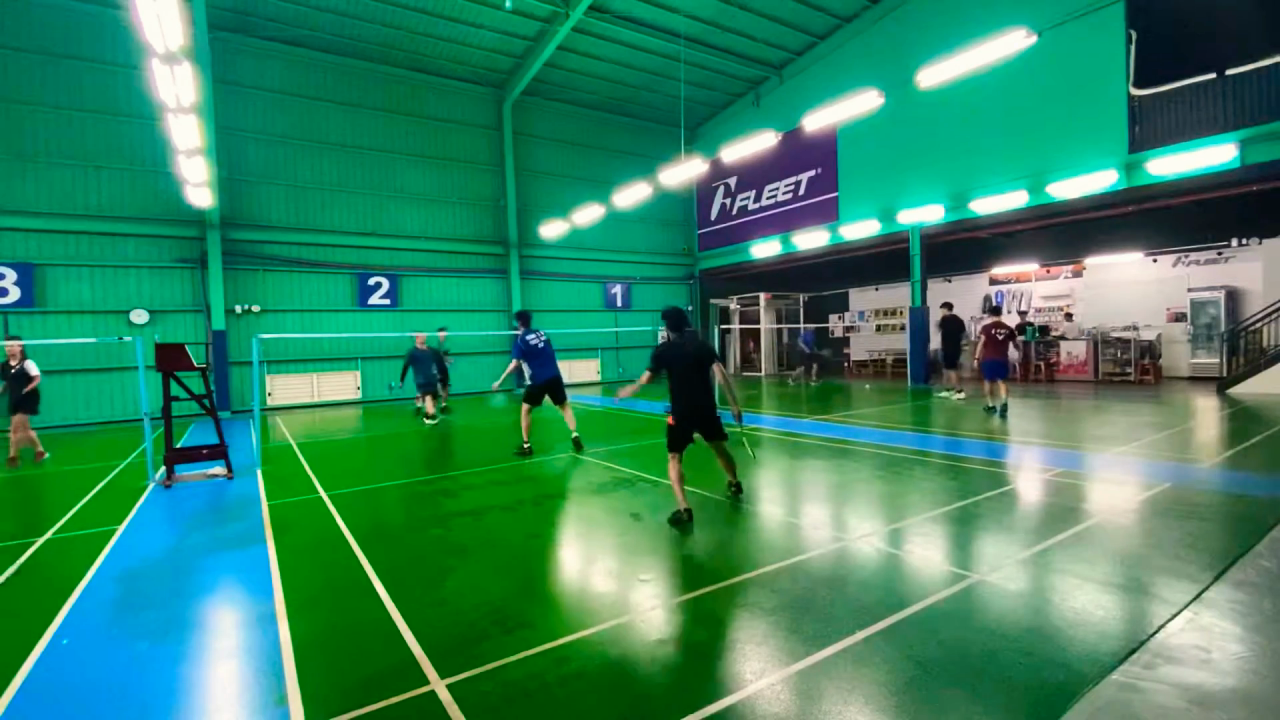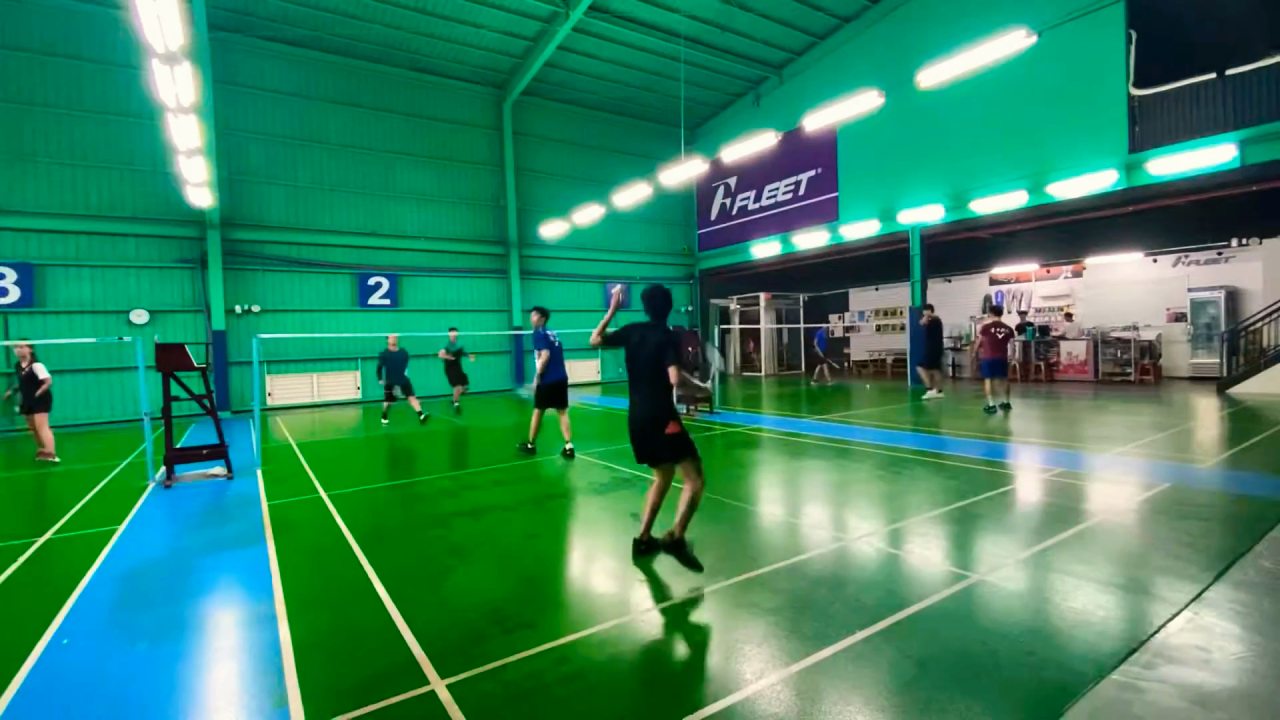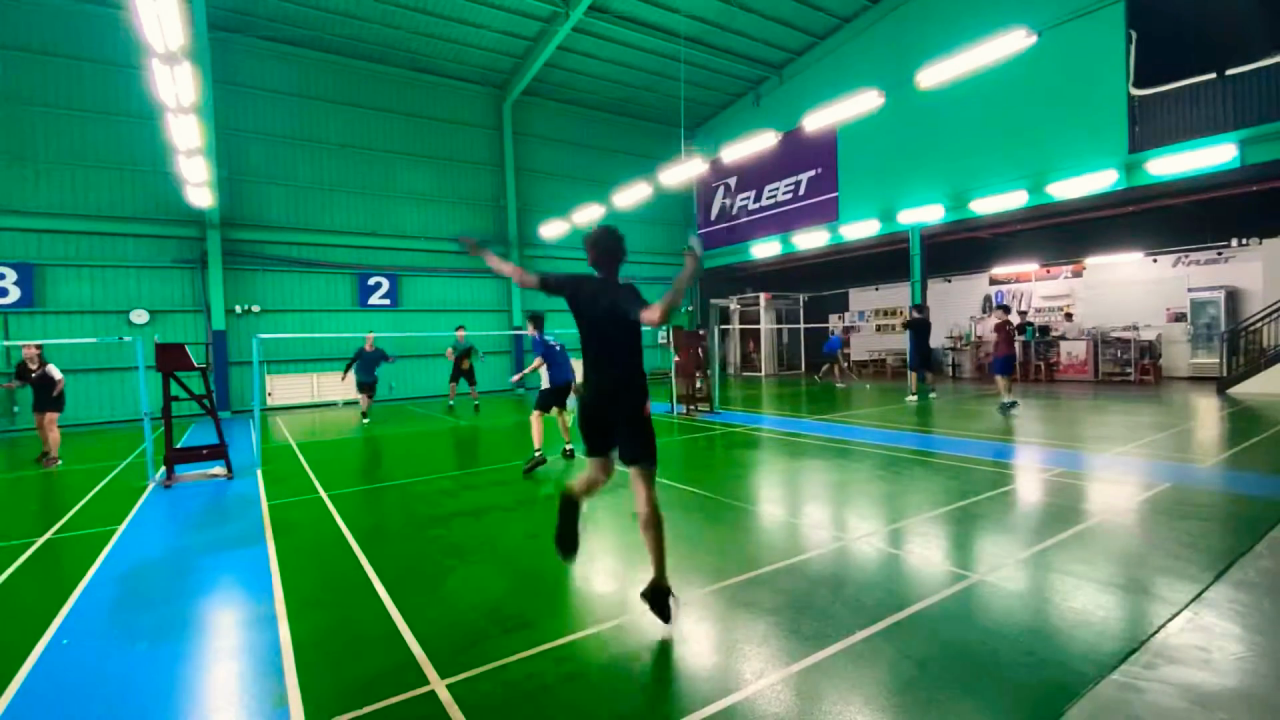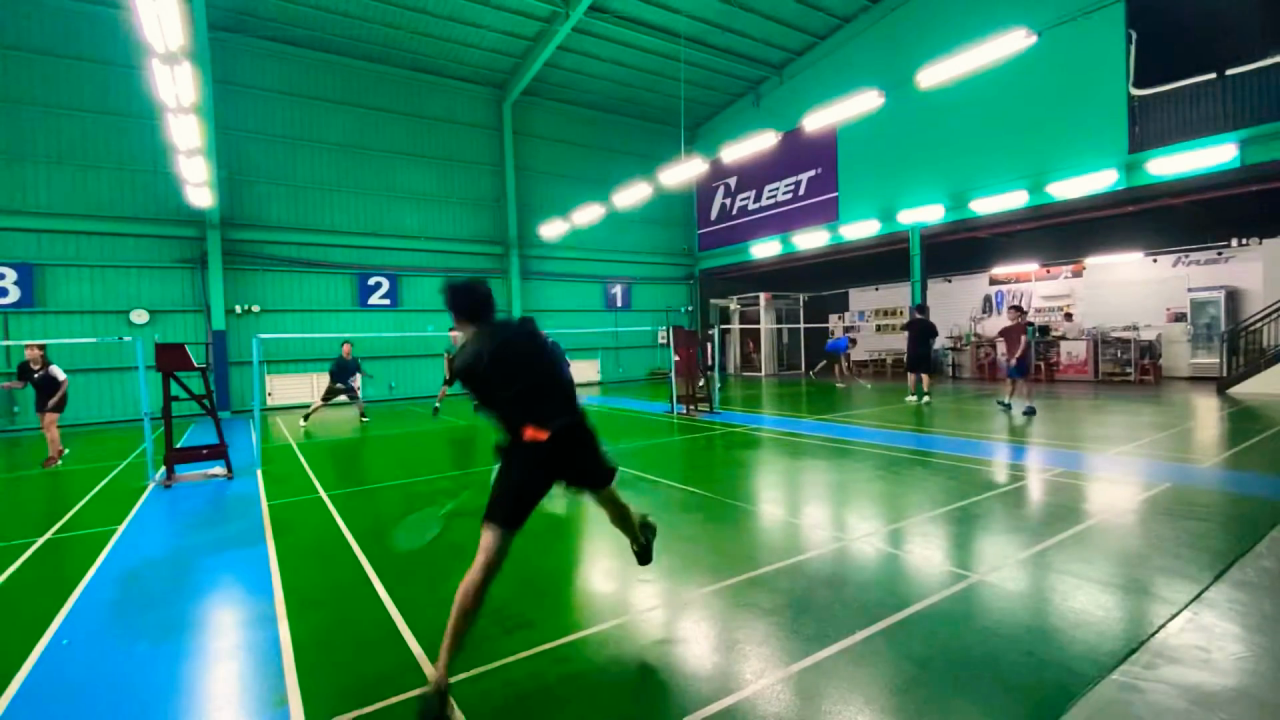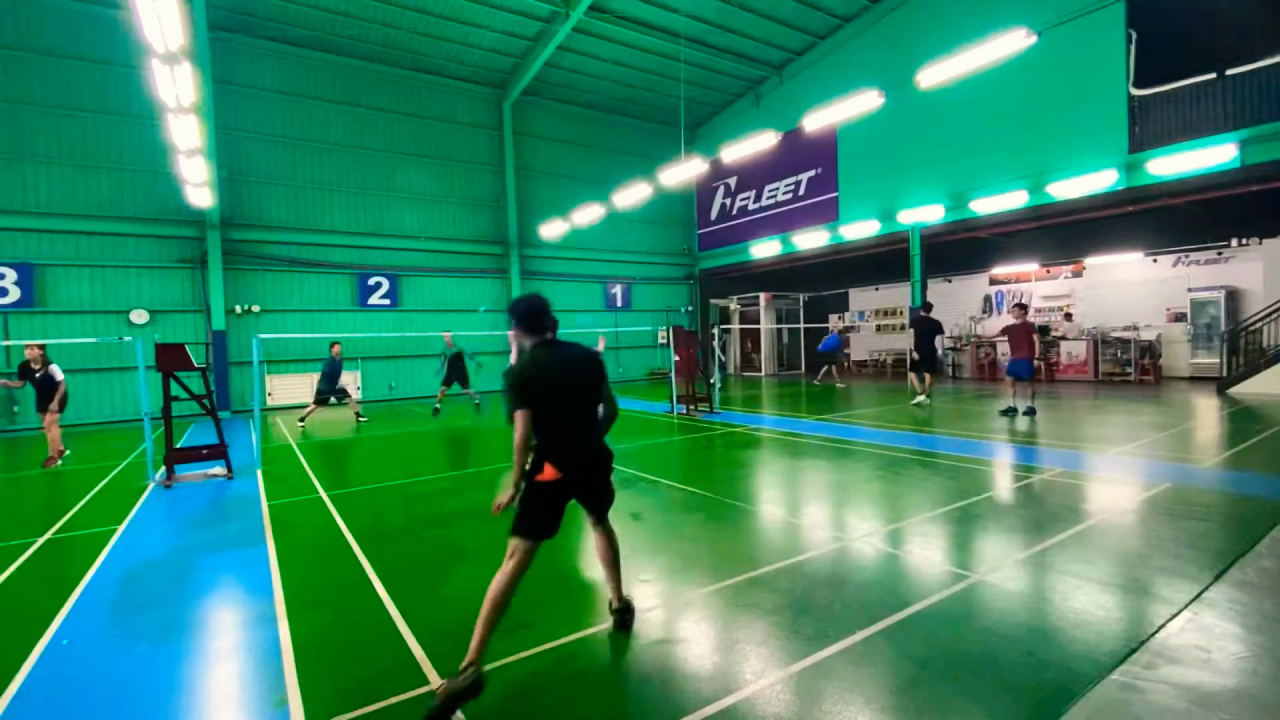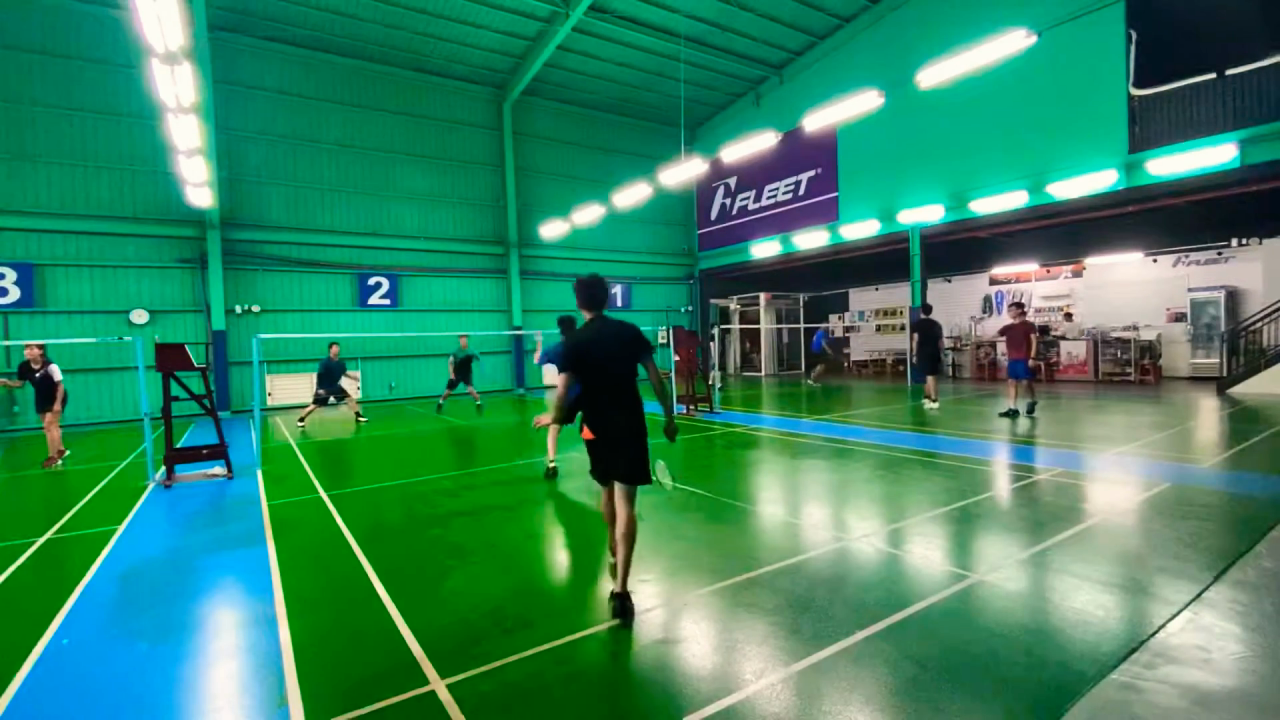
dt=0.4s
person 1, frame 1
left shoulder: (663, 349)
right shoulder: (702, 344)
left elbow: (647, 379)
right elbow: (720, 373)
left wrist: (629, 391)
right wrist: (734, 404)
left hip: (681, 410)
right hip: (706, 407)
left knee: (674, 459)
right knee: (718, 446)
left ankle: (683, 508)
right ankle: (734, 483)
person 1, frame 2
left shoulder: (631, 332)
right shoulder: (668, 338)
left elbow: (595, 339)
right elbow: (675, 379)
left wrist: (612, 310)
left hip: (636, 419)
right hip: (662, 417)
left knee: (663, 476)
right knee: (694, 479)
left ankle: (644, 538)
right ankle: (676, 536)
person 1, frame 3
left shoulder: (576, 286)
right shoulder: (624, 293)
left elbow: (521, 277)
right elbow: (655, 318)
left wrist: (483, 254)
right wrist: (687, 276)
left hip: (594, 400)
right hip: (628, 402)
left knee: (599, 472)
right knee: (644, 487)
left ankle: (573, 494)
person 1, frame 4
left shoulder: (468, 362)
right shoulder: (523, 330)
left elbow: (501, 416)
left hip: (532, 443)
right hip: (572, 432)
right knee: (604, 493)
right ankle: (640, 534)
person 1, frame 5
left shoulder: (522, 371)
right shoulder: (587, 358)
left elbow: (523, 432)
right elbow: (611, 409)
left wrist: (514, 484)
left hip: (553, 466)
right hip: (594, 458)
left knee: (514, 562)
right knee: (601, 522)
right ankle: (619, 603)
person 1, frame 6
left shoulder: (573, 341)
right shoulder: (630, 332)
left elbow: (563, 392)
right elbow: (656, 379)
left wrist: (553, 417)
right wrist: (669, 416)
left hip: (596, 427)
right hip: (631, 425)
left knee: (608, 491)
right knee: (626, 504)
left ankle: (616, 554)
right ankle: (620, 591)
